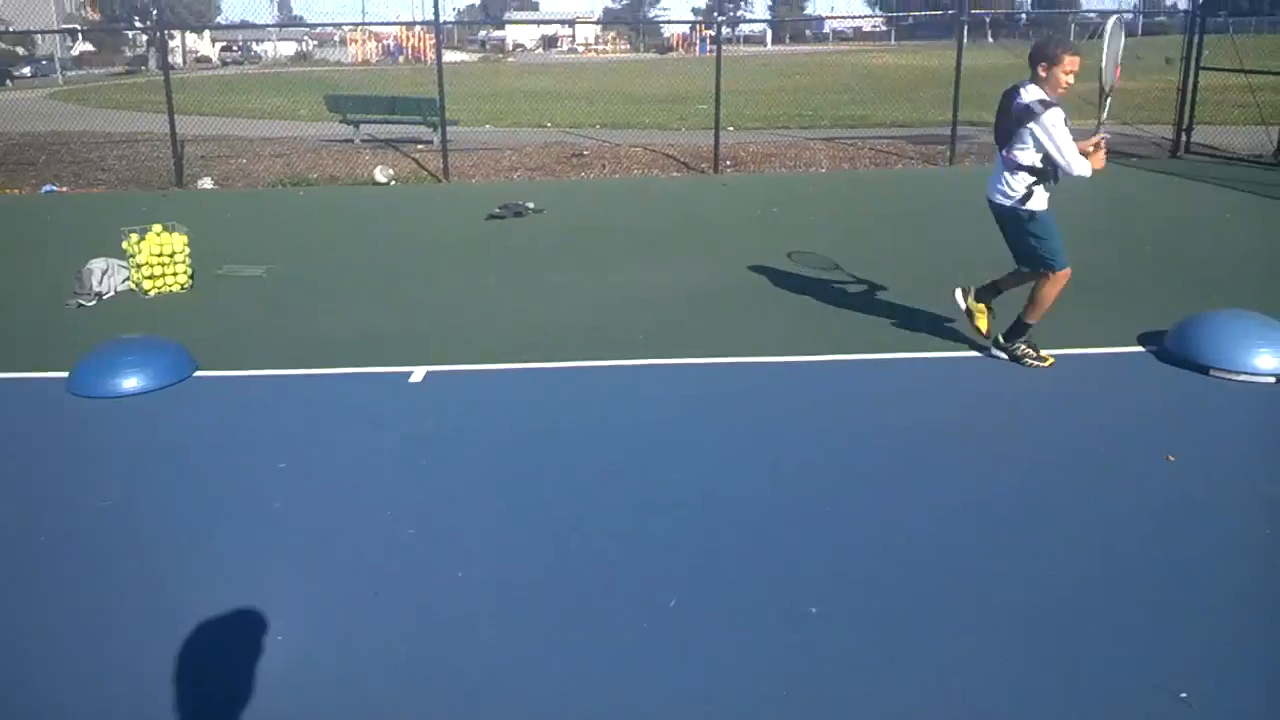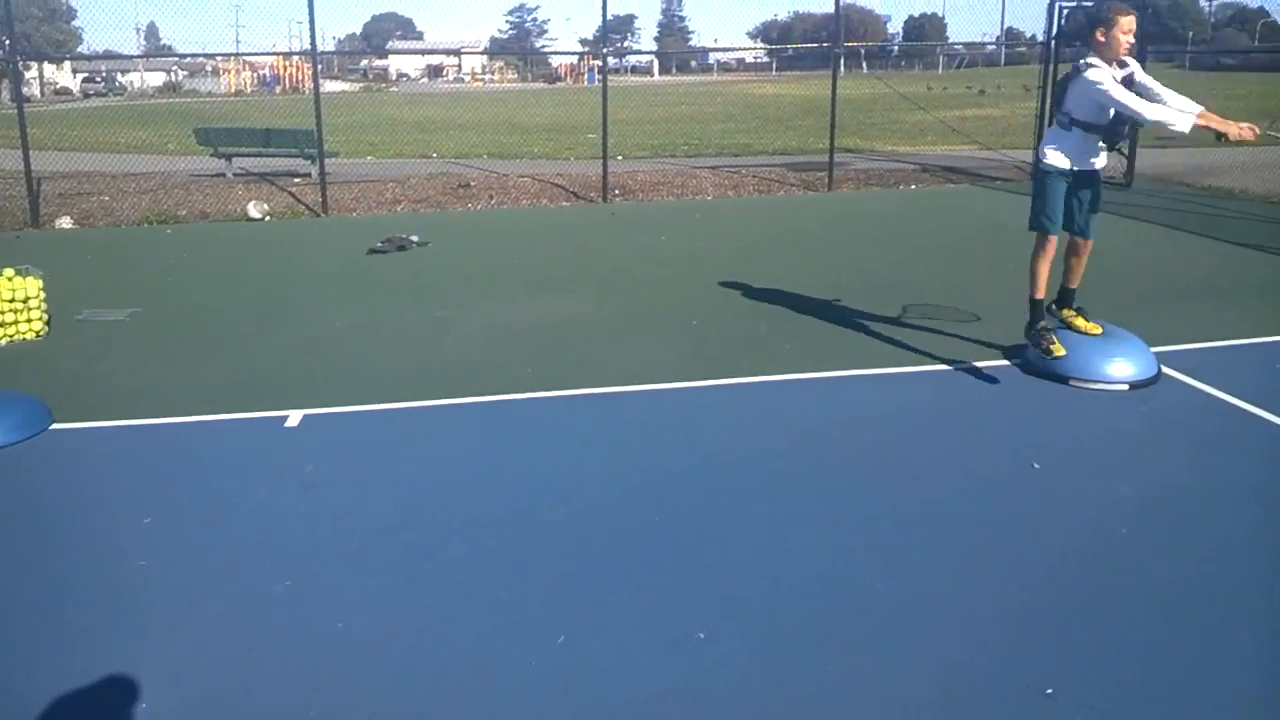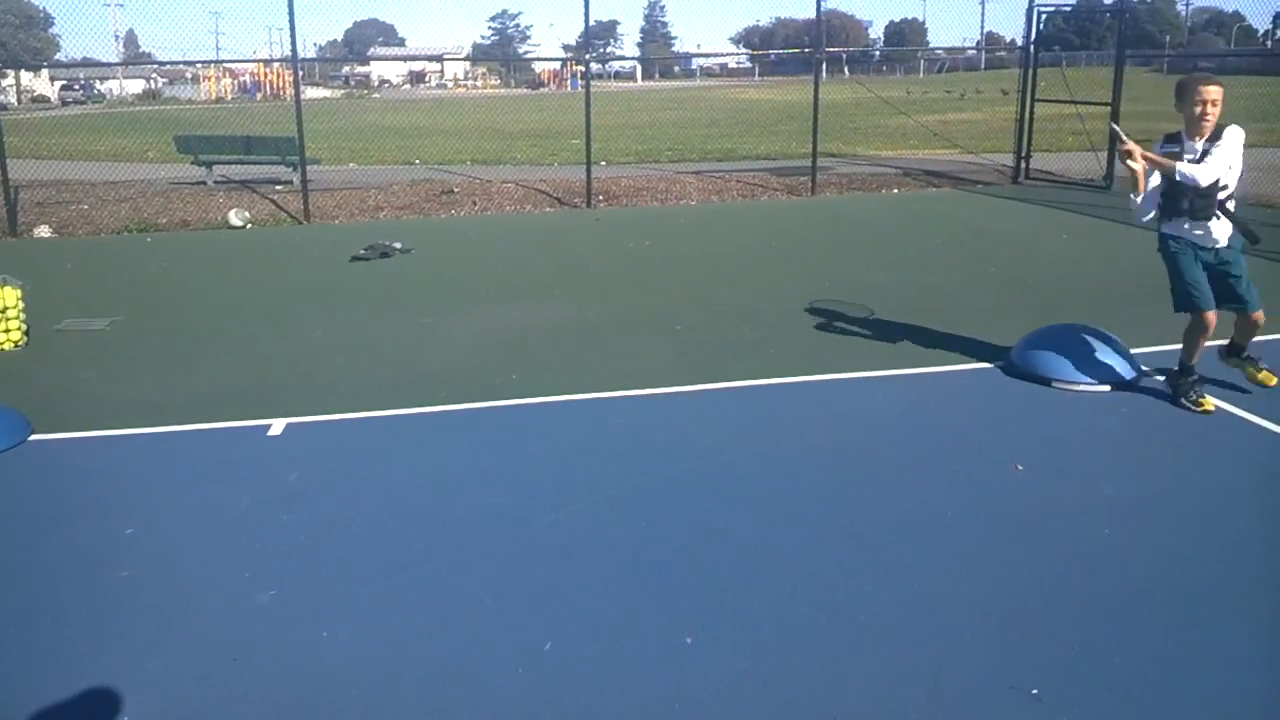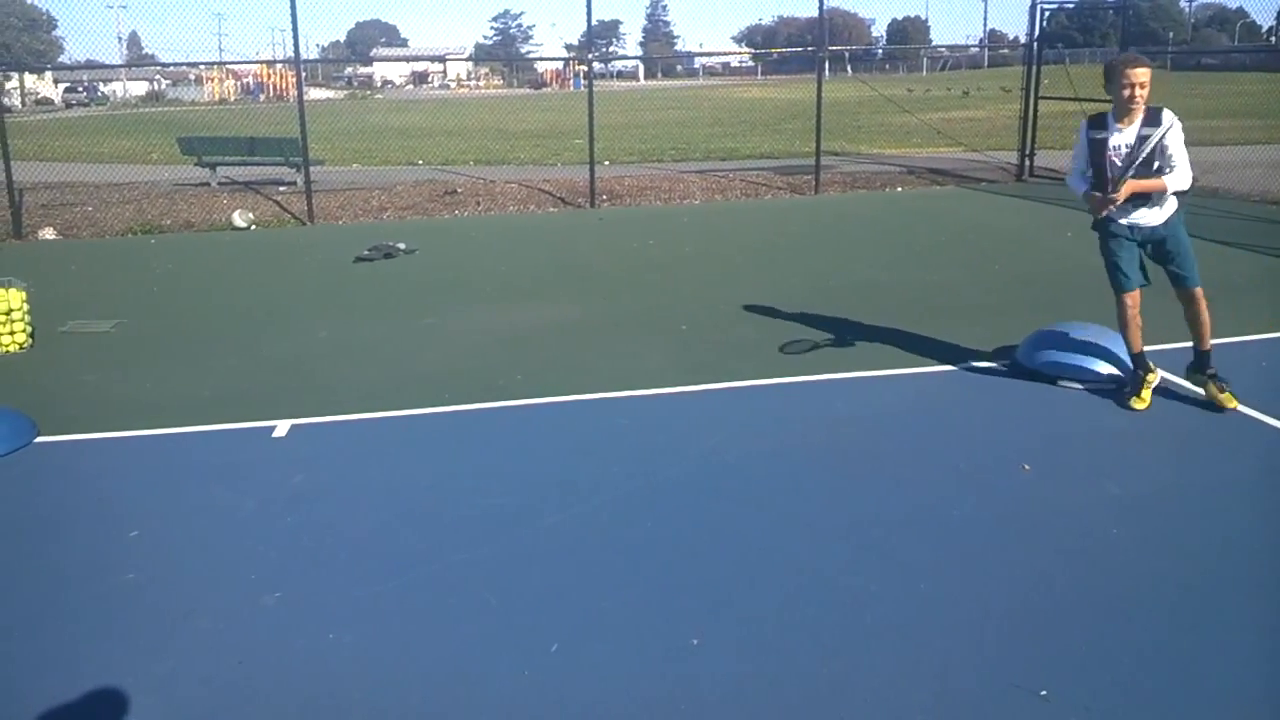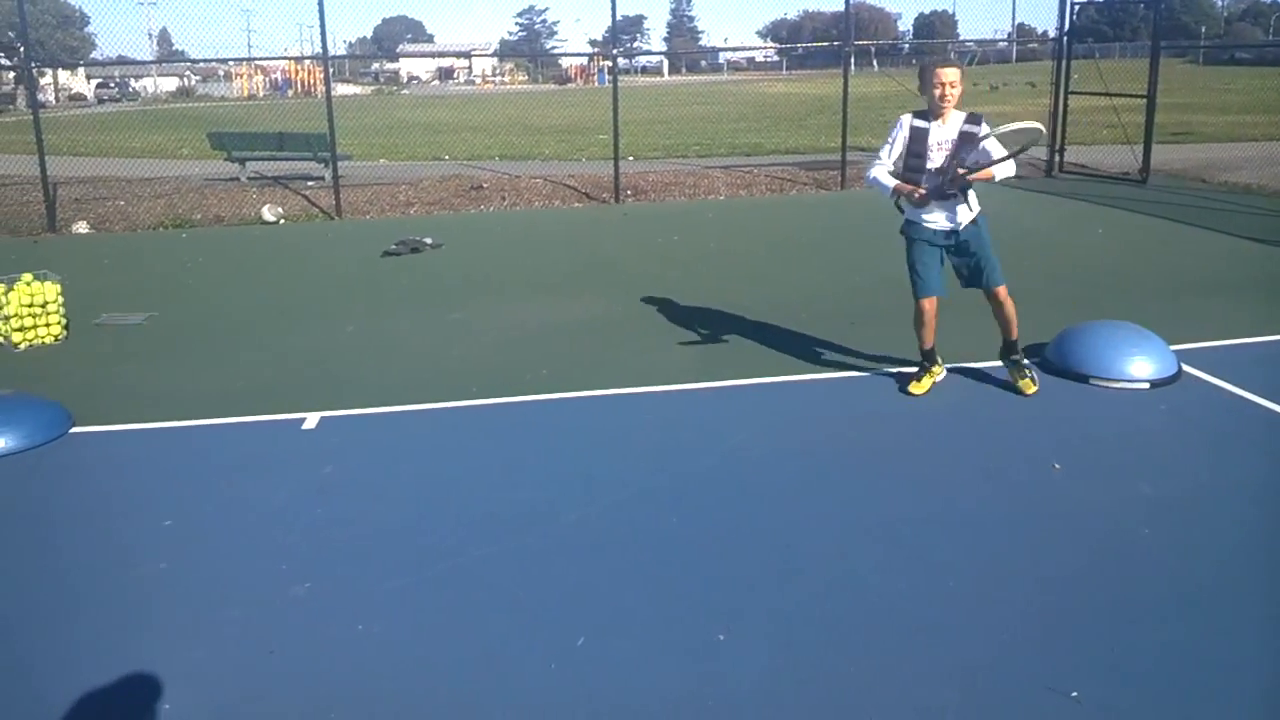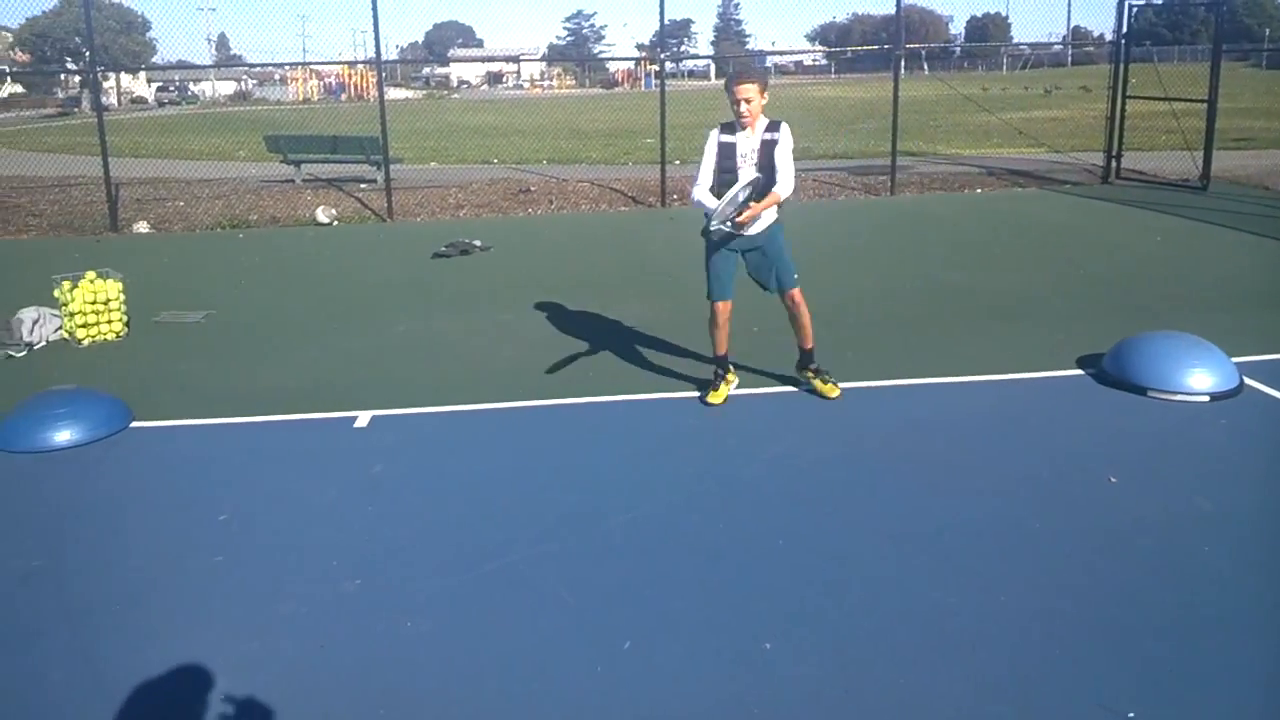
dt=0.5s
person 1, frame 1
left shoulder: (1018, 95)
right shoulder: (1046, 114)
right elbow: (1072, 166)
left wrist: (1083, 147)
right wrist: (1094, 162)
left hip: (1012, 198)
right hip: (1021, 203)
left knee: (1042, 267)
right knee: (1058, 273)
left ankle: (979, 295)
right ankle: (1012, 340)
person 1, frame 2
left shoulder: (1126, 70)
right shoulder: (1092, 78)
left elbow: (1167, 98)
right elbow: (1144, 112)
left wrist: (1221, 123)
right wrist: (1207, 123)
left hip: (1087, 166)
right hip: (1057, 165)
left knee: (1082, 242)
right knee: (1049, 241)
left ankle: (1064, 305)
right ankle: (1038, 320)
person 1, frame 3
left shoulder: (1231, 136)
right shoulder: (1166, 149)
left elbow: (1205, 176)
right elbow: (1144, 213)
left wrist: (1147, 157)
right wrist: (1138, 177)
left hip: (1222, 240)
right hip: (1180, 240)
left knee: (1254, 318)
right knee: (1206, 318)
left ankle: (1238, 353)
right ankle: (1183, 378)
person 1, frame 4
left shoulder: (1163, 121)
right shoulder: (1091, 129)
left elbow: (1182, 177)
right elbow: (1076, 175)
left wrist: (1131, 186)
right wrist: (1090, 197)
left hip: (1165, 220)
right hip: (1118, 224)
left knee: (1194, 295)
right knee: (1128, 300)
left ankle: (1205, 368)
right ankle: (1142, 372)
person 1, frame 5
left shoulder: (974, 125)
right shoulder: (909, 124)
left elbow: (1008, 165)
right elbow: (877, 169)
left wrist: (972, 175)
right wrist: (901, 190)
left hip: (965, 224)
right hip: (922, 227)
left knee: (999, 295)
right knee: (926, 306)
left ankle: (1013, 357)
right ankle: (930, 365)
person 1, frame 6
left shoulder: (778, 132)
right shoulder: (719, 137)
left elbow: (785, 183)
right elbow: (699, 190)
left wrist: (758, 209)
left hip: (765, 228)
right hip: (723, 232)
left knee: (793, 298)
right knee: (720, 308)
left ankle: (808, 365)
right ankle: (723, 372)
